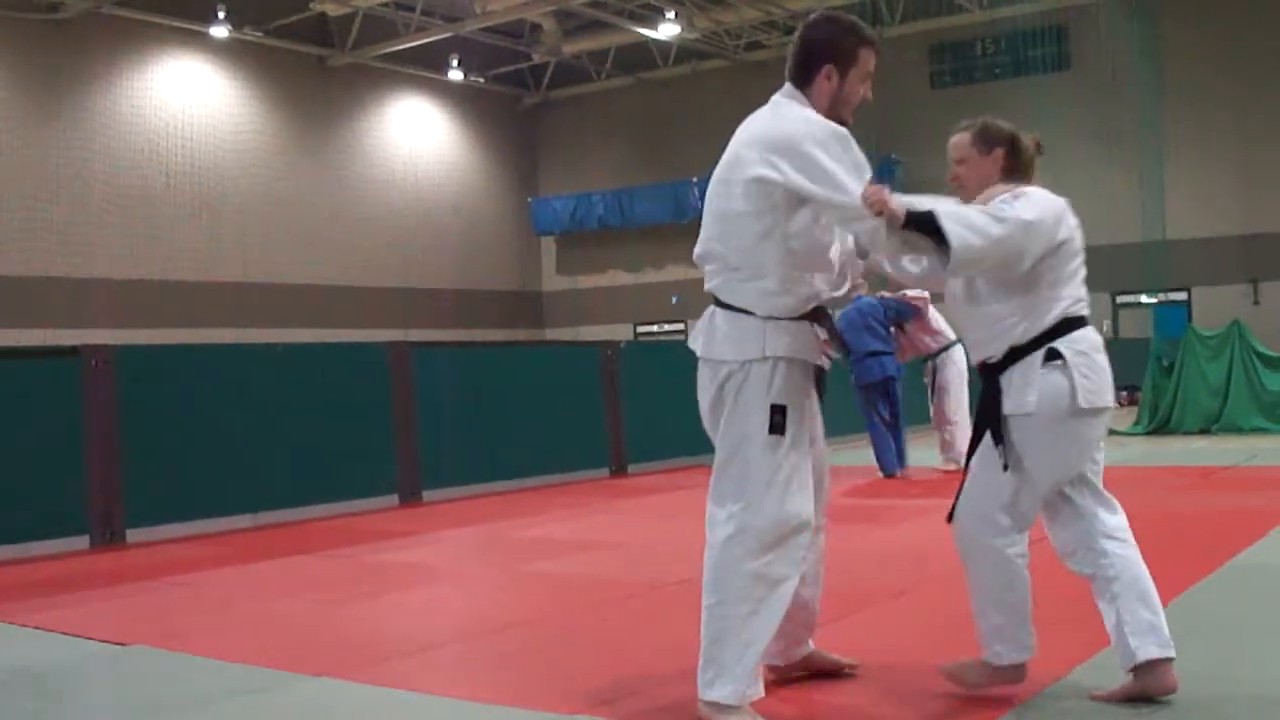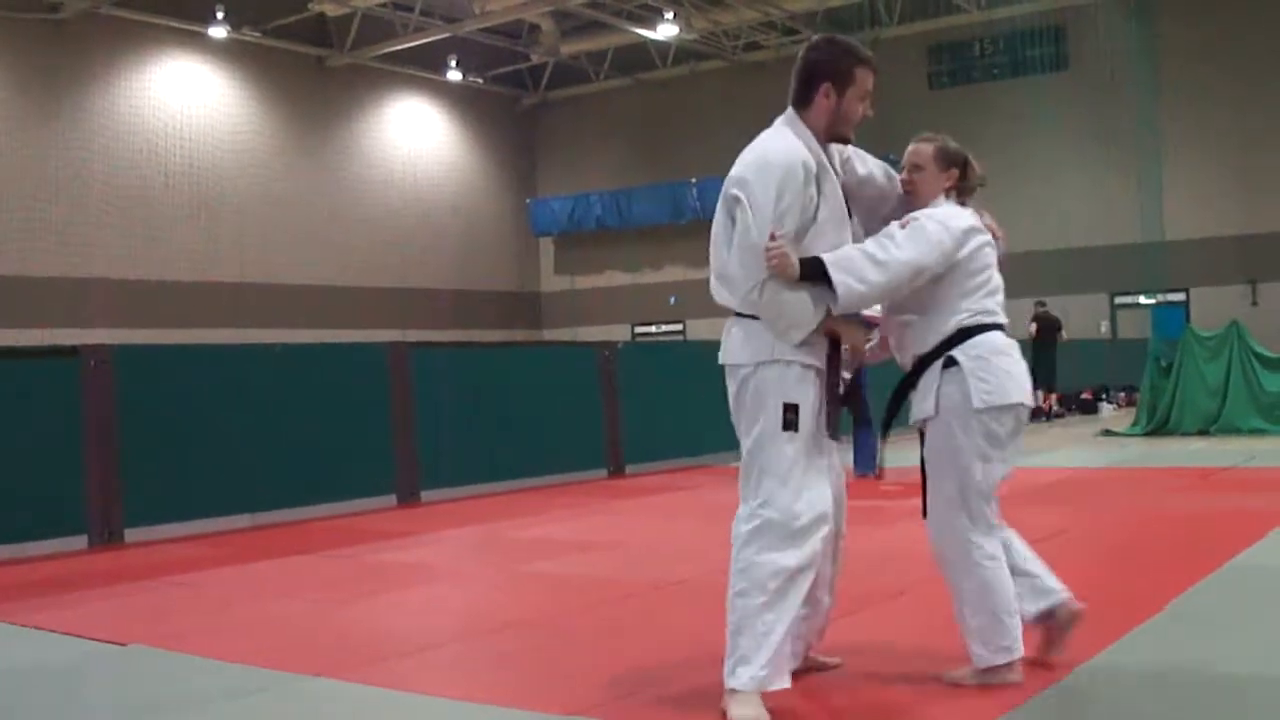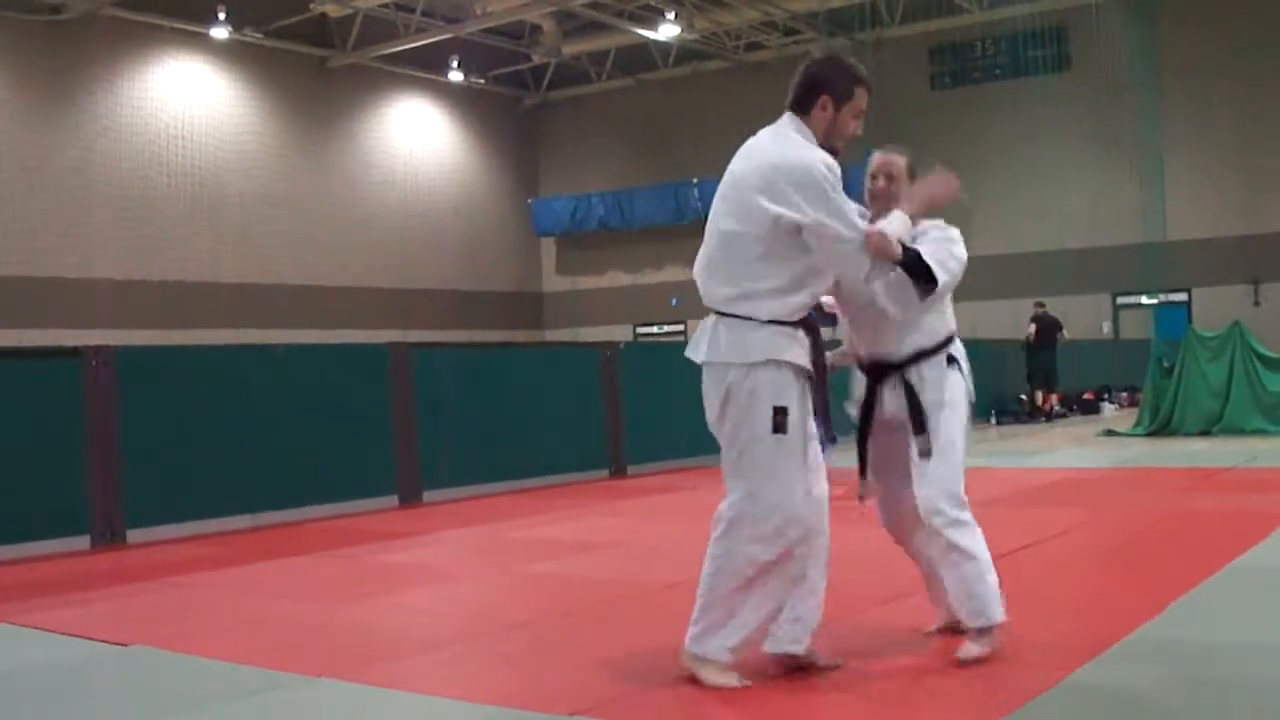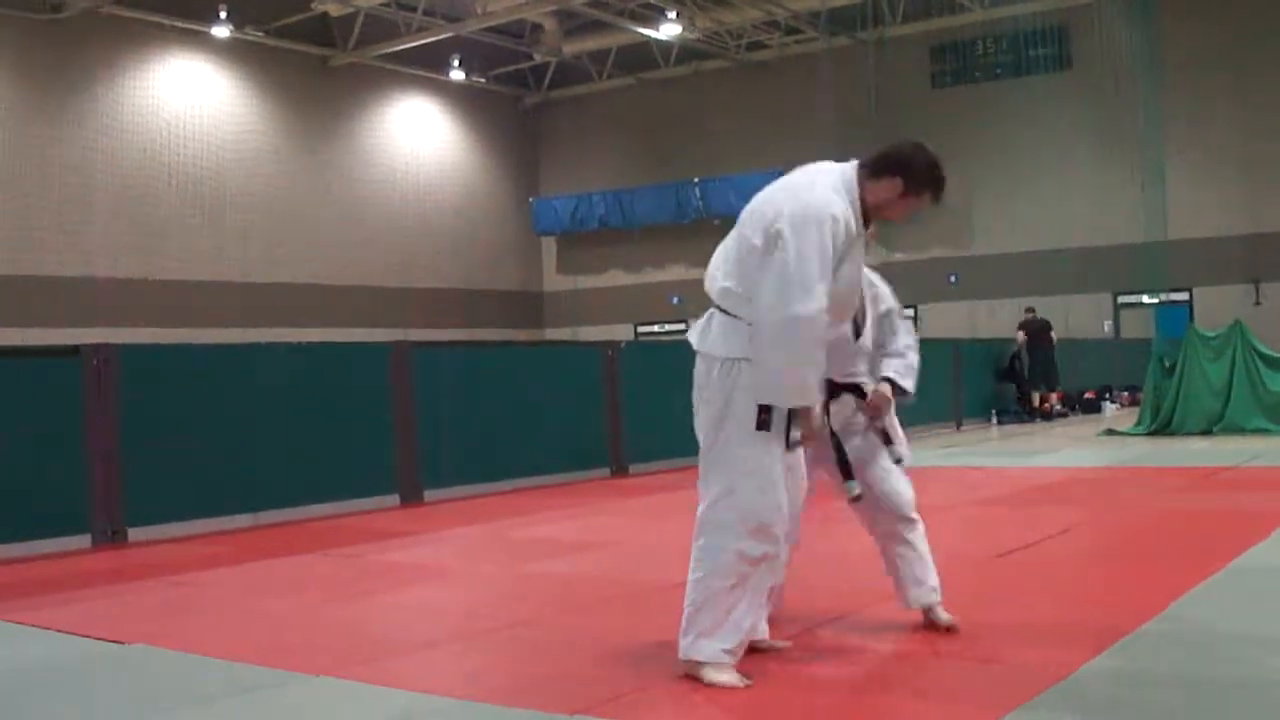
dt=0.4s
person 1, frame 1
left shoulder: (783, 131)
right shoulder: (802, 134)
right elbow: (878, 211)
left hip: (771, 342)
right hip: (757, 349)
left knee: (800, 502)
right knee: (759, 516)
left ankle: (789, 647)
person 1, frame 2
left shoulder: (828, 159)
right shoulder: (778, 161)
left elbow: (891, 194)
right elbow: (756, 279)
right wrist: (834, 323)
left hip: (804, 354)
right hip: (774, 357)
left knee: (821, 508)
right knee: (783, 513)
left ankle: (788, 647)
person 1, frame 3
left shoulder: (778, 152)
right shoulder: (798, 165)
left elbow: (833, 238)
right elbow: (858, 257)
left wrist: (883, 225)
right wrist: (910, 208)
left hip: (764, 346)
right hip: (755, 352)
left knee: (802, 498)
right knee: (767, 506)
left ankle: (790, 640)
right ankle: (708, 646)
person 1, frame 4
left shoulder: (834, 188)
right shoulder: (822, 210)
left elbow: (820, 303)
right elbow: (796, 314)
right wrist: (804, 403)
left hip: (766, 350)
right hip: (745, 353)
left knee: (778, 497)
right knee: (745, 505)
left ankle: (741, 626)
right ankle: (707, 646)
person 2, frame 1
left shoulder: (1037, 207)
right shoulder: (991, 216)
left elbow: (999, 237)
left wrist: (910, 218)
left hip: (1049, 383)
right hip: (1054, 382)
left knee: (986, 523)
right knee: (1090, 524)
left ankle: (1006, 658)
right ankle: (1151, 660)
person 2, frame 2
left shoulder: (940, 224)
right shoulder: (947, 227)
left elbow: (887, 265)
left wrist: (803, 267)
right wrist: (894, 331)
left hip: (968, 382)
right hip: (986, 378)
left knee: (960, 525)
right knee: (970, 520)
left ankle: (999, 658)
right ankle: (1048, 604)
person 2, frame 3
left shoulder: (934, 235)
left elbow: (940, 266)
left wrist: (898, 253)
left hip: (932, 385)
right hip: (881, 390)
left knee: (939, 505)
right knee: (899, 516)
left ankle: (983, 620)
right ankle: (955, 607)
person 2, frame 4
left shoulder: (873, 287)
left elbow: (900, 346)
left wrist: (888, 385)
left hip: (861, 411)
left knee: (895, 505)
left ankle: (928, 601)
